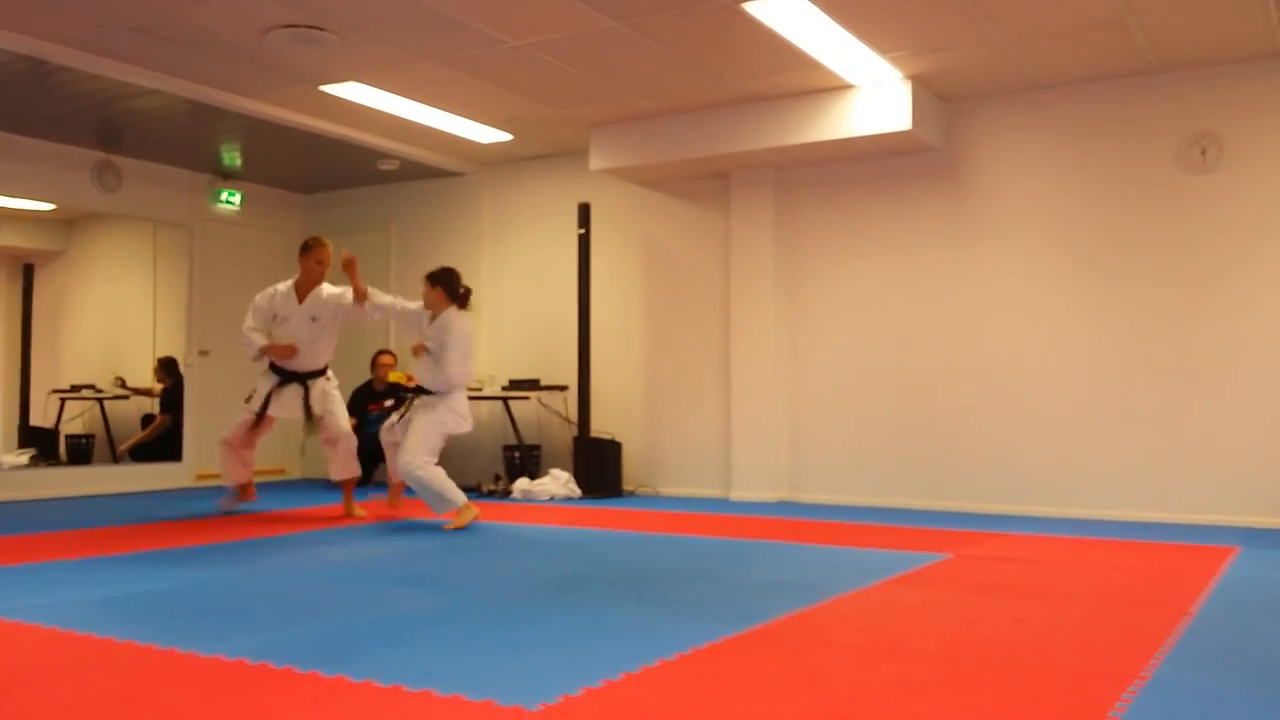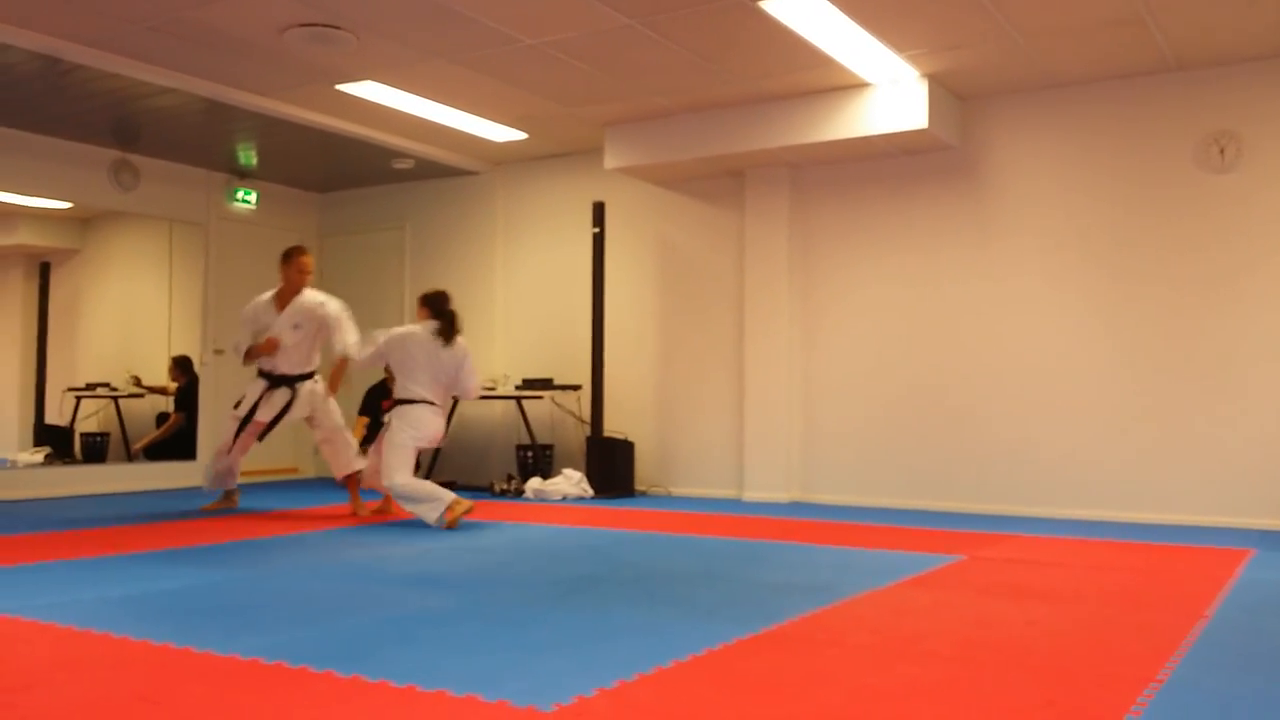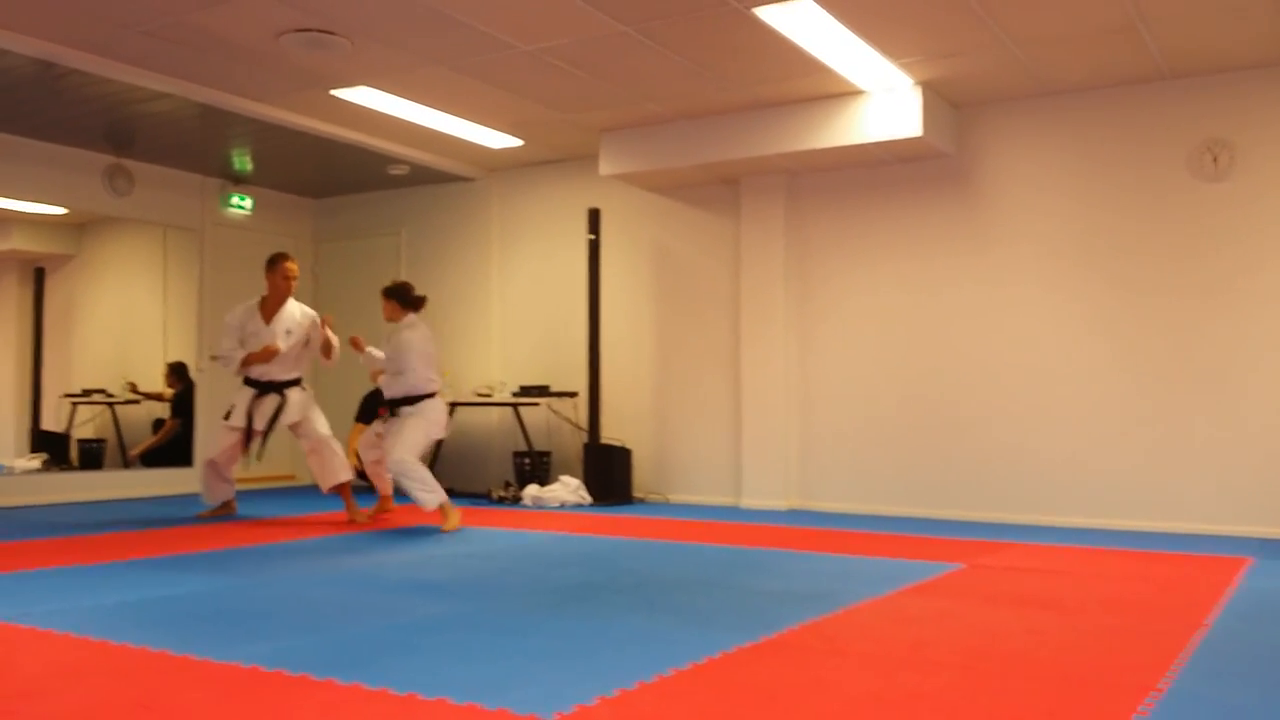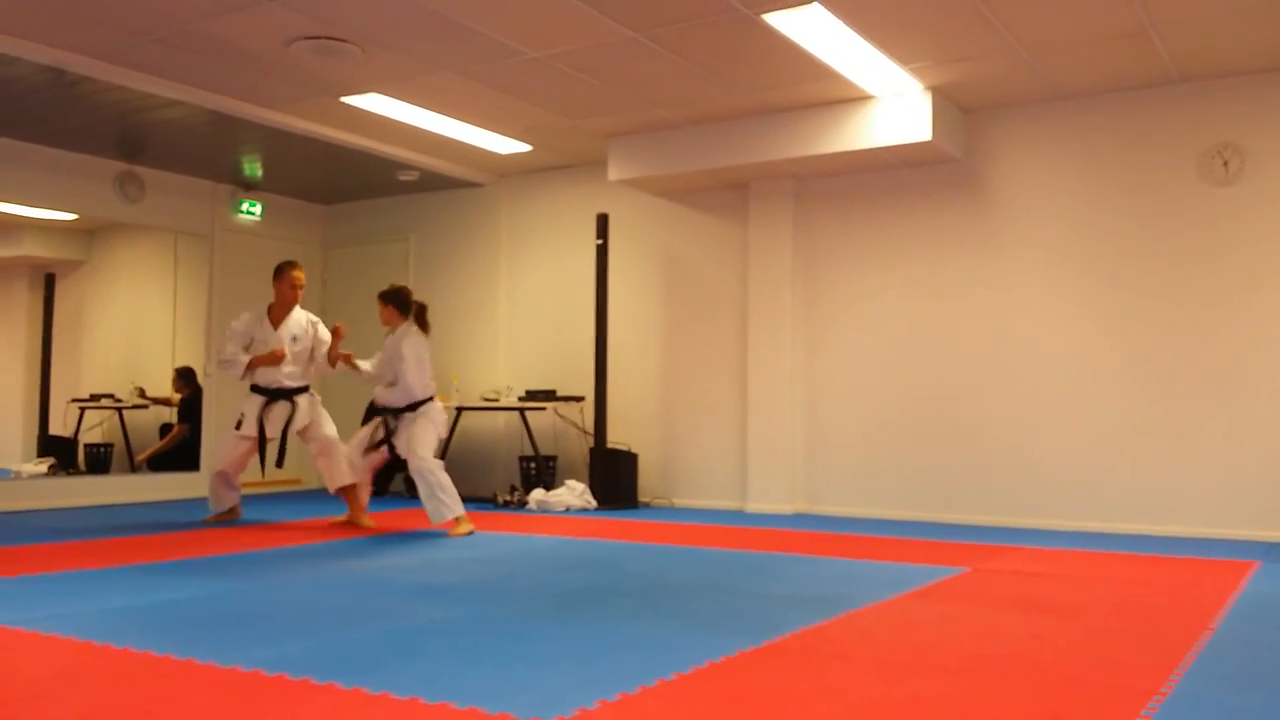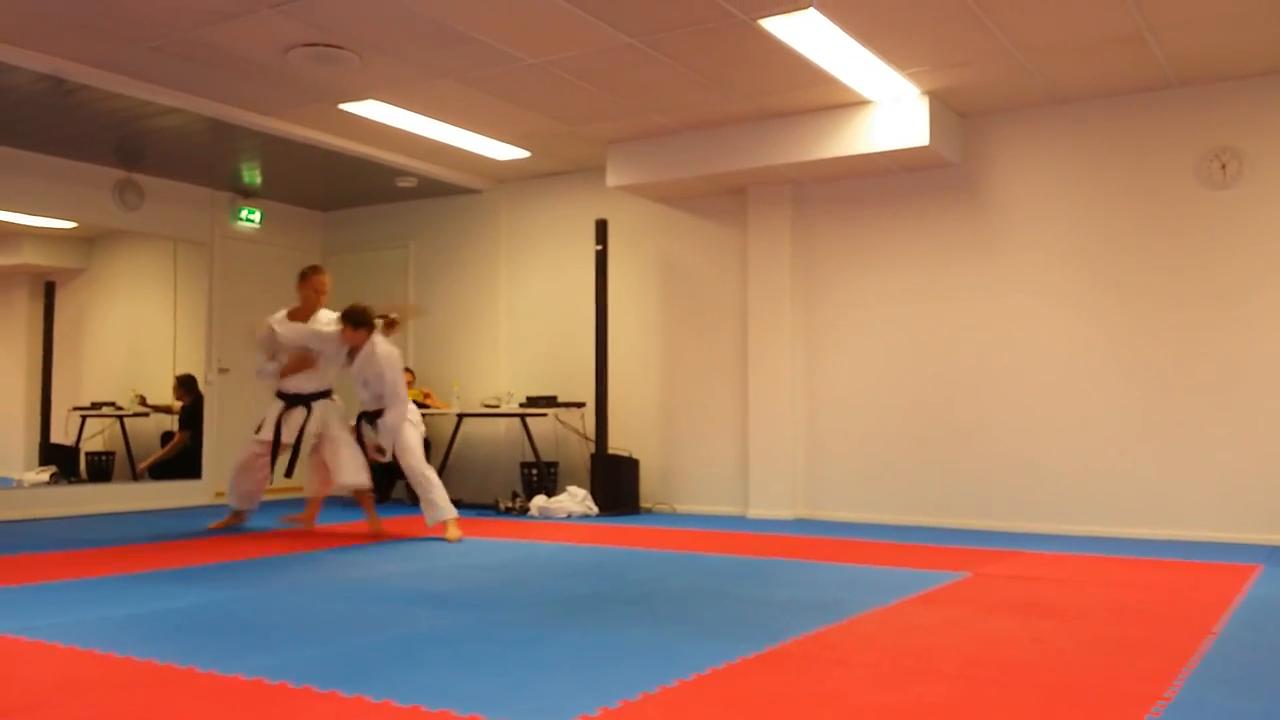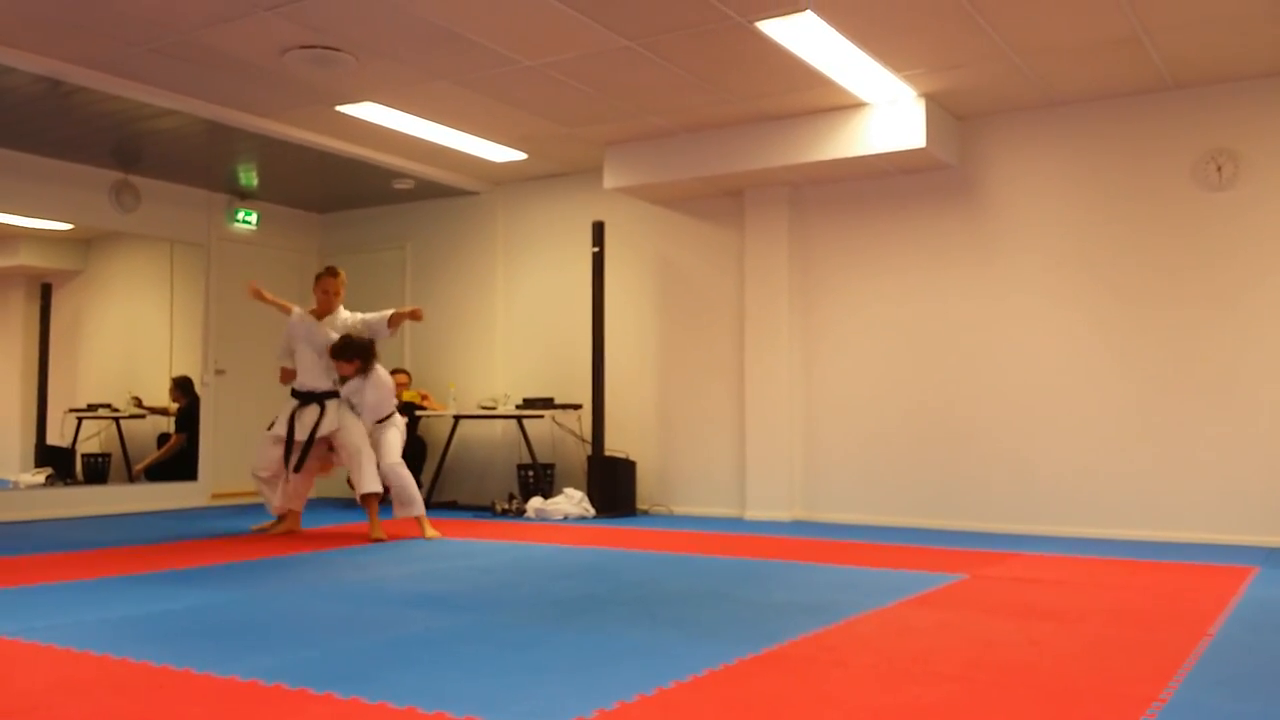
dt=0.2s
person 1, frame 1
left shoulder: (334, 297)
right shoulder: (273, 296)
left elbow: (365, 307)
right elbow: (249, 330)
right wrist: (273, 348)
left hip: (316, 384)
right hip: (277, 381)
left knee: (339, 433)
right knee: (237, 436)
left ankle: (349, 502)
right ankle: (244, 488)
person 1, frame 2
left shoulder: (318, 305)
right shoulder: (259, 306)
left elbow: (345, 330)
right elbow: (243, 344)
left wrist: (340, 365)
right wrist: (256, 350)
left hip: (305, 387)
right hip: (266, 387)
left knee: (334, 432)
right knee: (231, 442)
right ankle: (228, 494)
person 1, frame 3
left shoulder: (304, 315)
right shoulder: (242, 315)
left elbow: (327, 355)
right elbow: (225, 355)
left wrist: (326, 336)
right wrist: (255, 357)
left hip: (291, 395)
right hip: (253, 396)
left knee: (321, 440)
right knee: (220, 454)
left ankle: (351, 506)
right ankle: (225, 503)
person 1, frame 4
left shoulder: (311, 323)
right shoulder: (247, 322)
left elbow: (329, 365)
right elbow: (228, 360)
left wrist: (335, 343)
right wrist: (260, 360)
left hip: (301, 401)
right hip: (263, 403)
left knee: (330, 444)
right knee: (228, 462)
left ankle: (356, 509)
right ankle: (229, 508)
person 1, frame 5
left shoulder: (333, 322)
right shoulder: (275, 324)
right elbow: (264, 368)
right wrist: (290, 368)
left hip: (320, 406)
right hip: (285, 407)
left knee: (342, 449)
right knee: (250, 463)
left ankle: (370, 514)
right ankle: (239, 513)
person 1, frame 6
left shoulder: (350, 323)
right shoulder: (294, 325)
left elbow: (380, 323)
left wrist: (403, 314)
right wrist: (286, 372)
left hip: (335, 407)
right hip: (299, 407)
left knee: (358, 452)
right knee: (267, 466)
left ankle: (374, 521)
right ankle: (285, 517)
person 2, frame 1
left shoulder: (454, 327)
right shoulder: (429, 315)
left elbow: (452, 377)
right elbow: (394, 308)
left wrist: (425, 355)
right wrist: (361, 288)
left hip: (444, 405)
right hip: (428, 402)
left knee: (412, 464)
right knee: (391, 432)
left ankle: (463, 508)
right ankle: (398, 486)
person 2, frame 2
left shoulder: (402, 337)
right shoulder: (458, 345)
left elbow: (368, 357)
right elbow: (469, 391)
left hip: (406, 416)
right hip: (431, 416)
left knee: (396, 483)
right knee: (377, 457)
left ankle: (454, 504)
person 2, frame 3
left shoulder: (407, 336)
right shoulder: (407, 330)
left elbow: (413, 381)
right elbow: (390, 366)
left wrist: (383, 381)
right wrist: (365, 350)
left hip: (421, 410)
right hip: (404, 410)
left knee: (400, 461)
right knee: (369, 446)
left ankle: (448, 510)
right ankle: (385, 499)
person 2, frame 4
left shoulder: (407, 342)
right shoulder: (392, 338)
left elbow: (409, 390)
right elbow: (379, 372)
left wrist: (378, 394)
right wrist: (355, 364)
left hip: (420, 414)
right hip: (396, 415)
left knee: (422, 463)
right knee: (357, 453)
left ankle: (462, 520)
person 2, frame 5
left shoulder: (382, 355)
right shoulder: (349, 342)
left elbow: (398, 399)
right elbow: (311, 335)
left wrist: (382, 438)
right wrist: (277, 327)
left hip: (398, 417)
right hip: (371, 418)
left knee: (416, 466)
left ankle: (450, 523)
person 2, frame 6
left shoulder: (379, 383)
left elbow: (364, 422)
right elbow: (312, 326)
right wrist: (276, 303)
left hip: (384, 425)
left knee: (391, 465)
left ankle: (422, 521)
